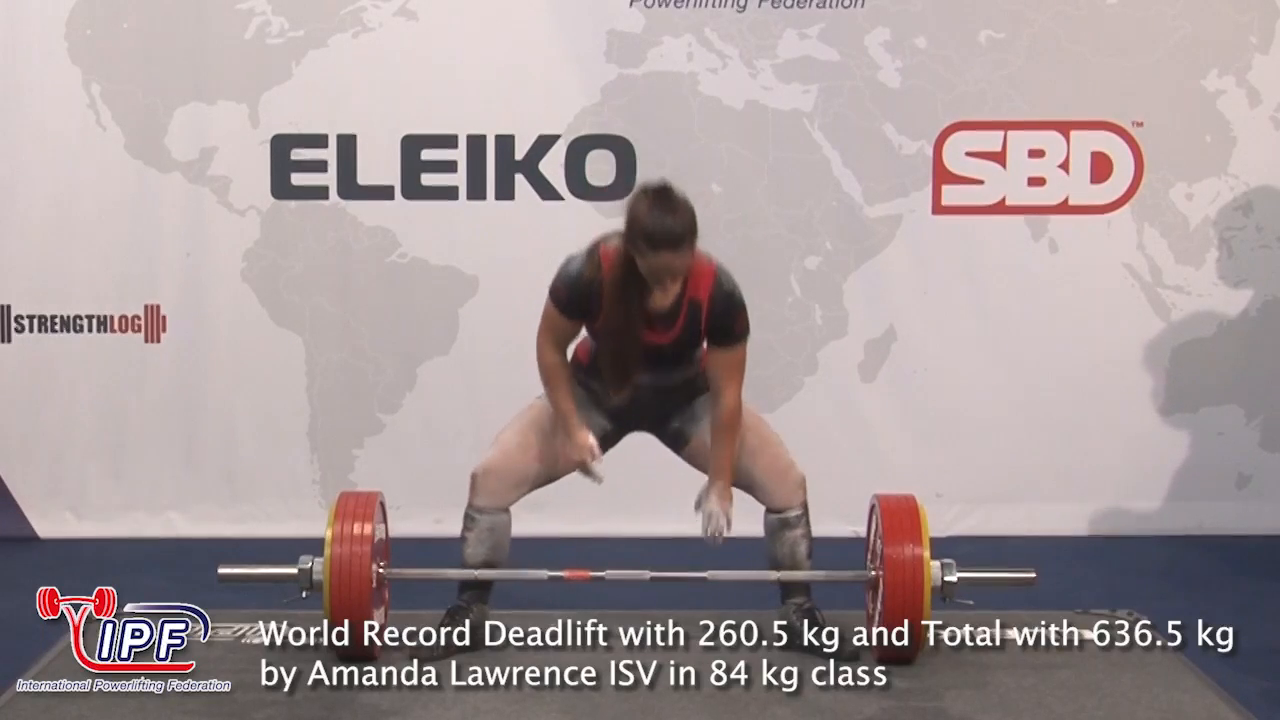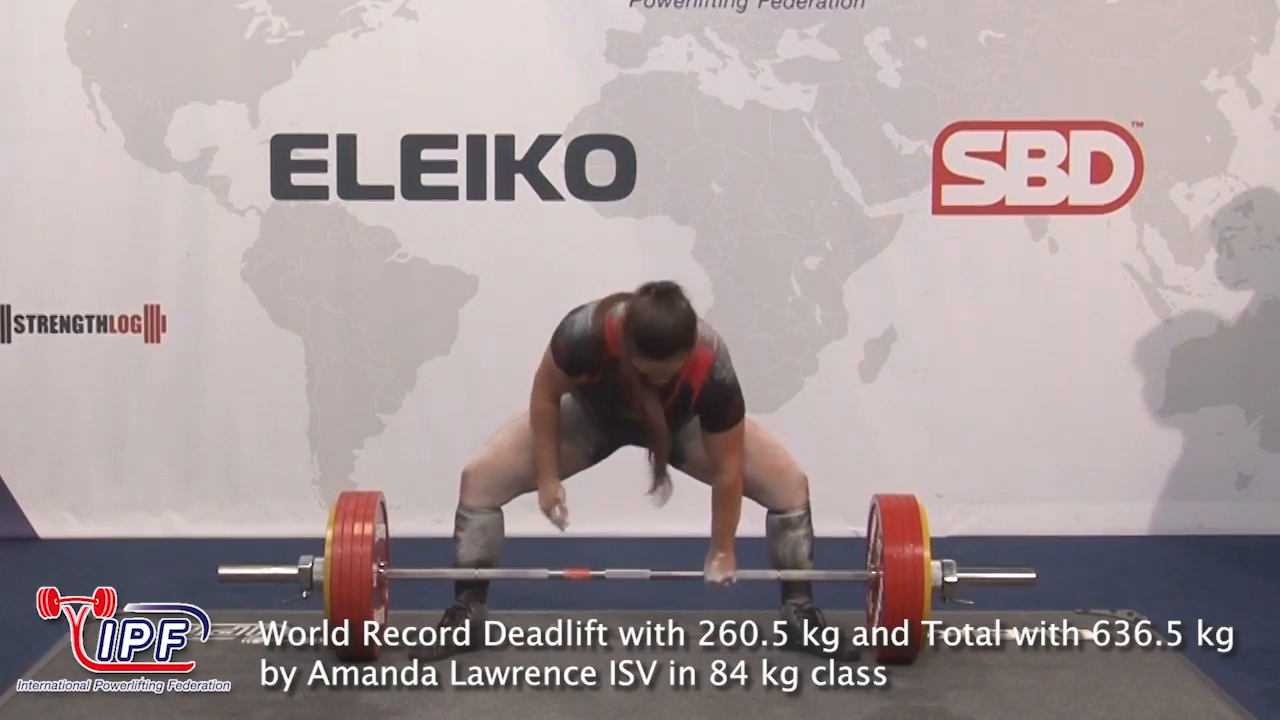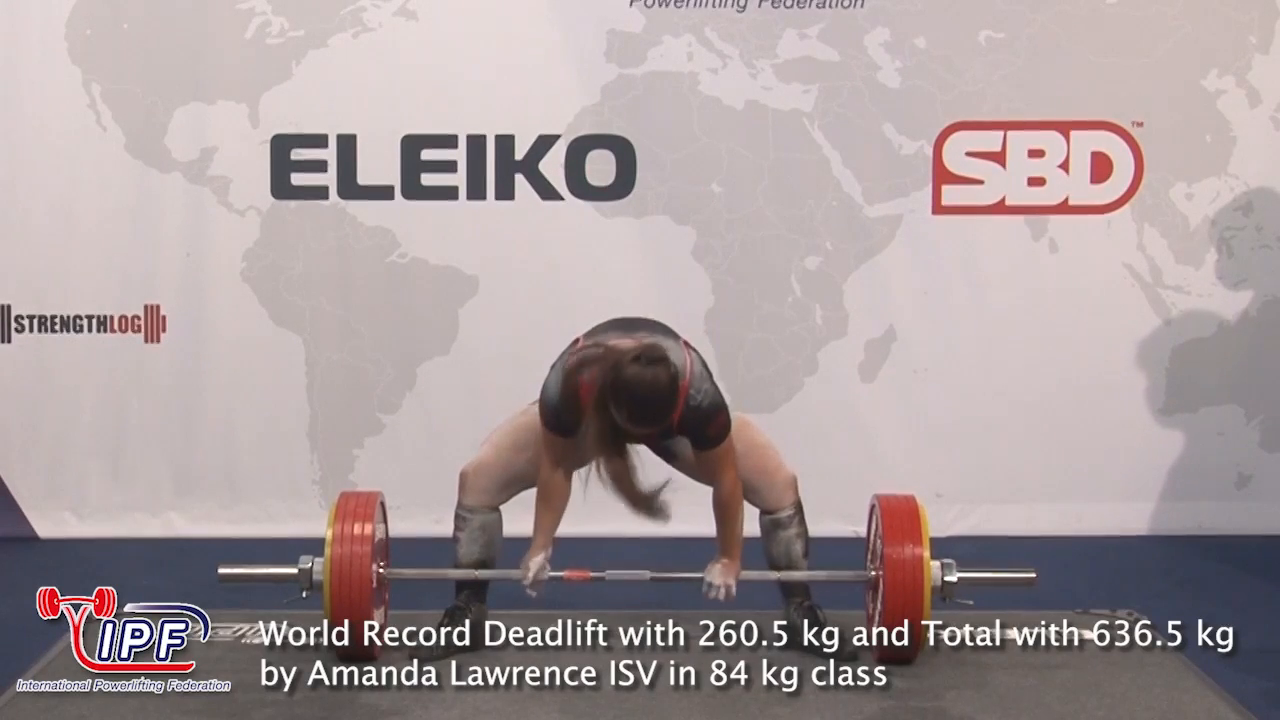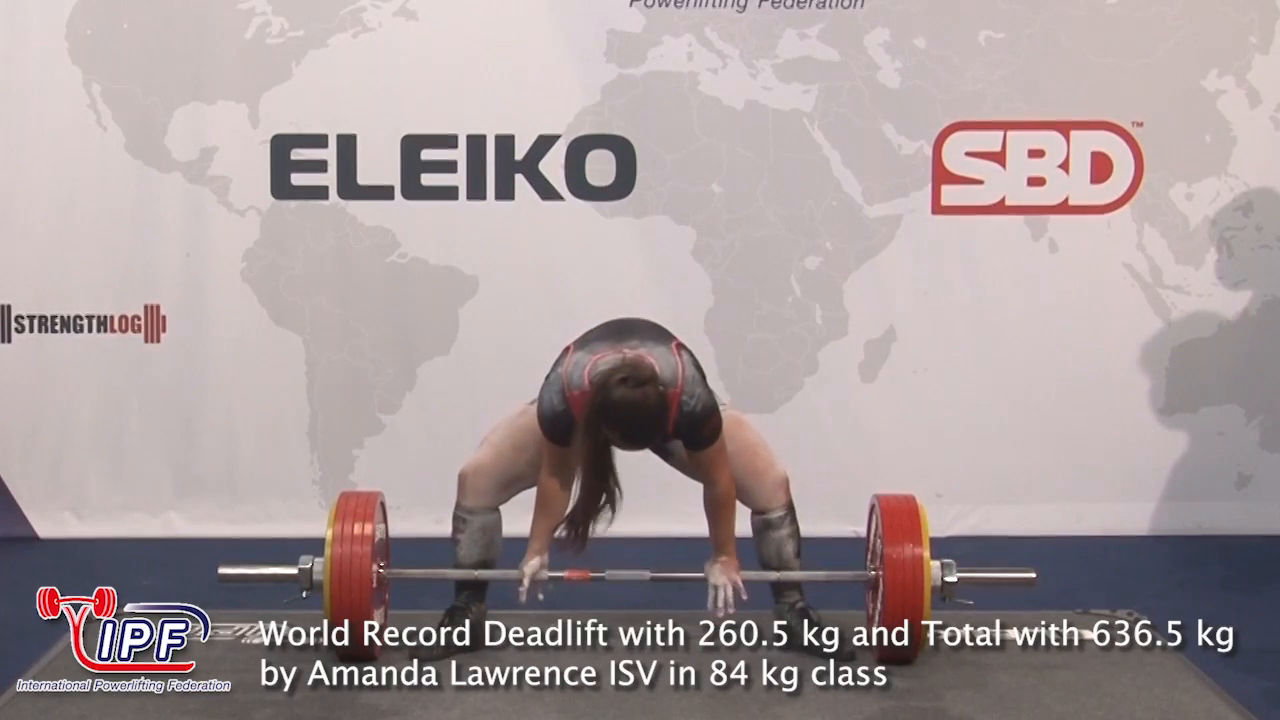
dt=0.3s
person 1, frame 1
left shoulder: (718, 292)
right shoulder: (588, 272)
left elbow: (727, 394)
right elbow: (551, 349)
left wrist: (717, 485)
right wrist: (572, 429)
left hip: (687, 399)
right hip: (596, 396)
left knee: (785, 483)
right knee: (491, 478)
left ankle: (799, 615)
right ankle: (469, 612)
person 1, frame 2
left shoulder: (713, 372)
right shoulder: (585, 332)
left elbow: (729, 469)
right elbow: (545, 395)
left wrist: (723, 552)
right wrist: (547, 481)
left hip: (683, 423)
right hip: (591, 414)
left knee: (789, 485)
right knee: (480, 479)
left ankle: (799, 613)
right ankle: (468, 611)
person 1, frame 3
left shoulder: (697, 395)
right shoulder: (568, 386)
left elbow: (727, 480)
right elbow: (554, 468)
left wrist: (728, 559)
right wrist: (540, 547)
left hip: (673, 425)
right hip: (586, 417)
left knee: (779, 485)
right knee: (477, 479)
left ankle: (800, 611)
right ankle: (467, 611)
person 1, frame 4
left shoulder: (690, 400)
right shoulder: (562, 397)
left elbow: (718, 480)
right elbow: (556, 476)
left wrist: (724, 557)
right wrist: (537, 551)
left hip: (670, 403)
right hip: (583, 398)
left knee: (770, 484)
right knee: (475, 479)
left ankle: (793, 612)
right ankle: (467, 612)
